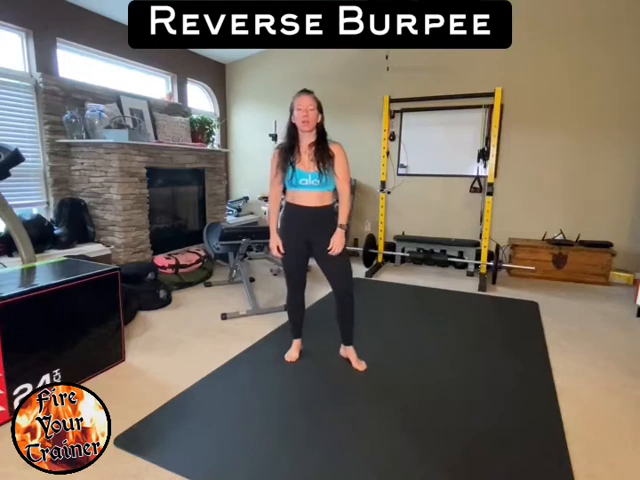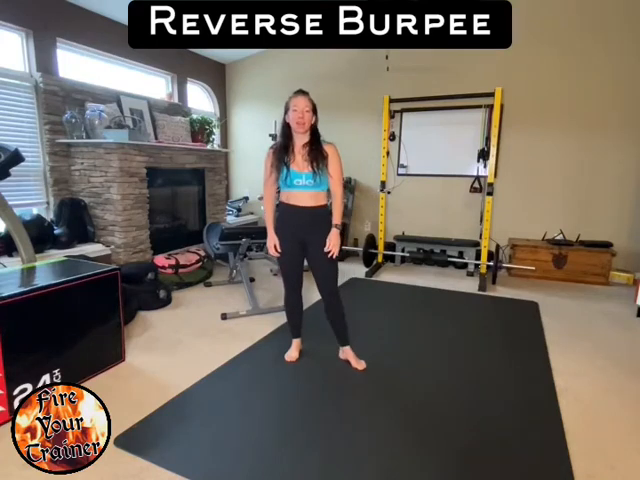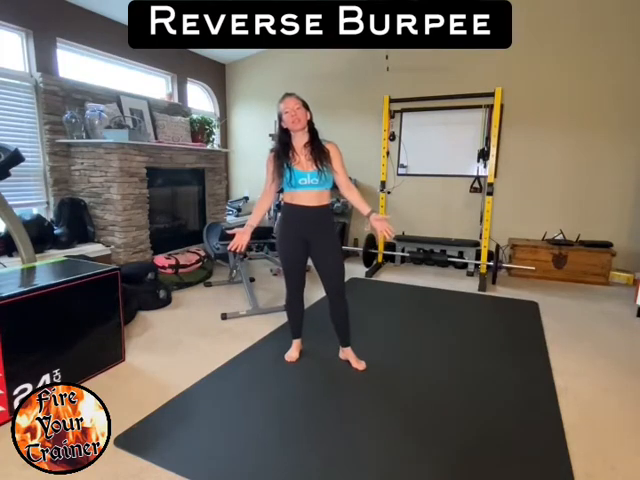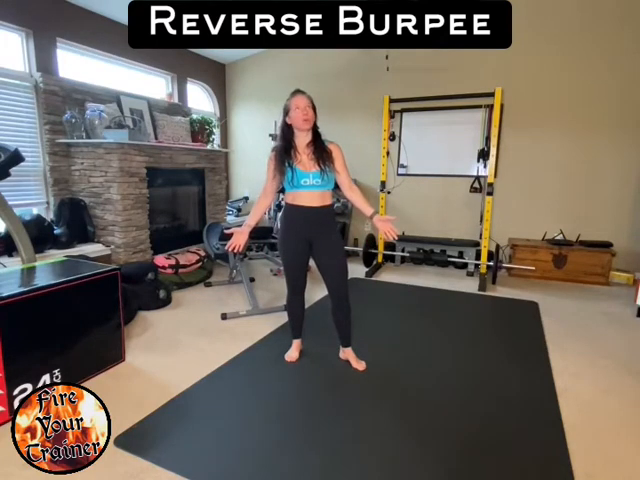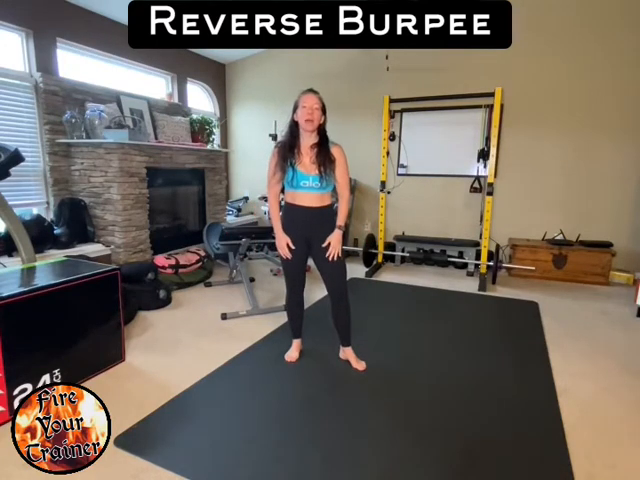
dt=1s
person 1, frame 1
left shoulder: (334, 151)
right shoulder: (282, 153)
left elbow: (344, 193)
right elbow: (274, 195)
left wrist: (340, 229)
right wrist: (274, 232)
left hip: (324, 222)
right hip: (293, 223)
left knee: (344, 287)
right knee: (295, 287)
left ankle: (347, 347)
right ankle: (296, 342)
person 1, frame 2
left shoulder: (327, 151)
right shoulder: (276, 153)
left elbow: (337, 192)
right elbow: (269, 194)
left wrist: (335, 229)
right wrist: (270, 231)
left hip: (319, 223)
right hip: (287, 223)
left knee: (329, 289)
right knee: (292, 287)
left ankle: (345, 348)
right ankle: (296, 342)
person 1, frame 3
left shoulder: (328, 149)
right shoulder: (277, 155)
left elbow: (346, 186)
right elbow: (268, 195)
left wrist: (371, 215)
right wrist: (248, 227)
left hip: (322, 223)
right hip: (291, 223)
left knee: (336, 289)
right knee: (294, 287)
left ankle: (346, 348)
right ankle: (296, 343)
person 1, frame 4
left shoulder: (331, 150)
right shoulder: (279, 154)
left elbow: (349, 188)
right elbow: (267, 194)
left wrist: (374, 216)
right wrist: (247, 226)
left hip: (325, 224)
right hip: (293, 224)
left knee: (339, 289)
right knee: (295, 288)
left ankle: (346, 349)
right ankle: (296, 343)
person 1, frame 5
left shoulder: (334, 152)
right shoulder: (282, 151)
left elbow: (344, 194)
right elbow: (273, 194)
left wrist: (339, 230)
right wrist: (278, 231)
left hip: (324, 223)
right hip: (292, 222)
left knee: (338, 289)
right knee: (294, 287)
left ankle: (346, 348)
right ankle: (296, 342)
